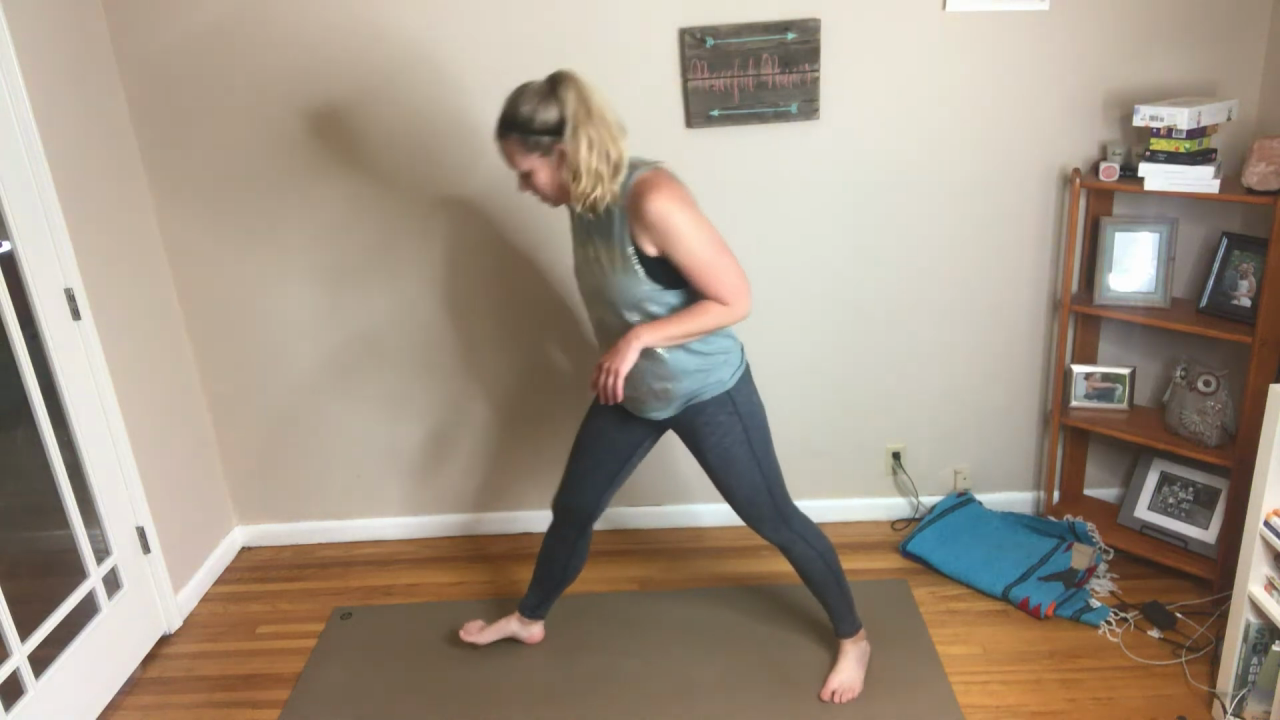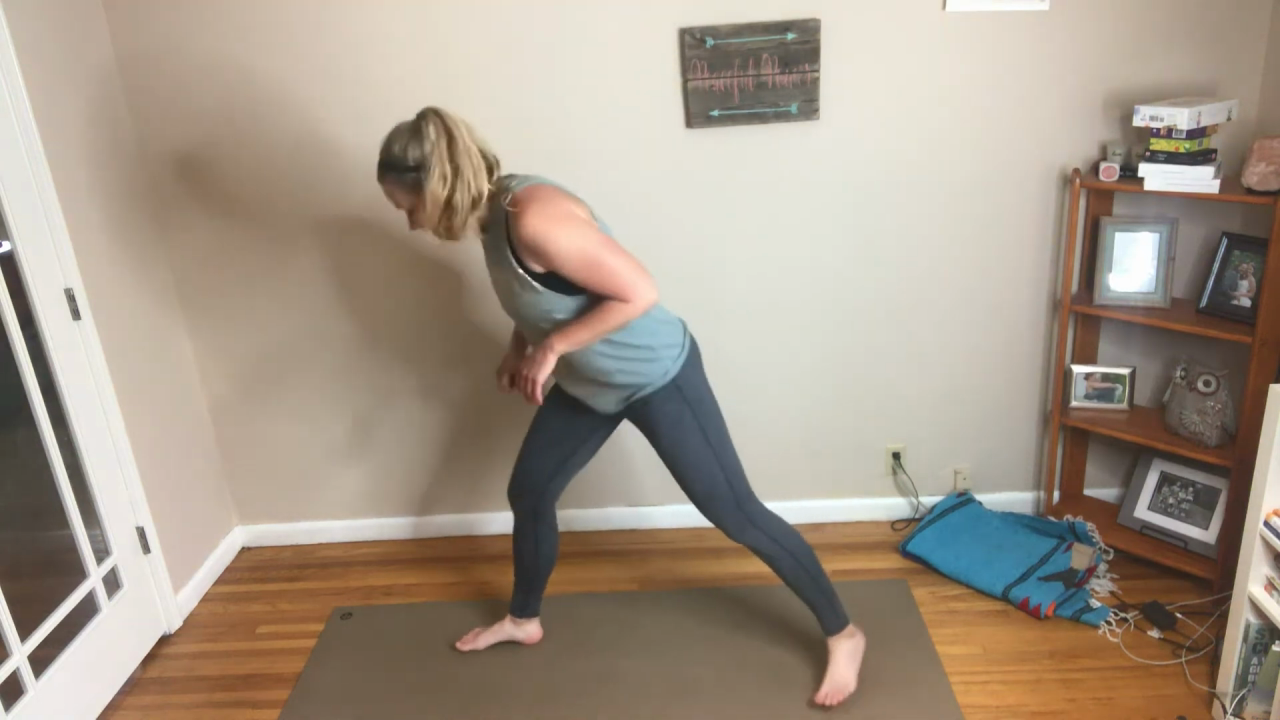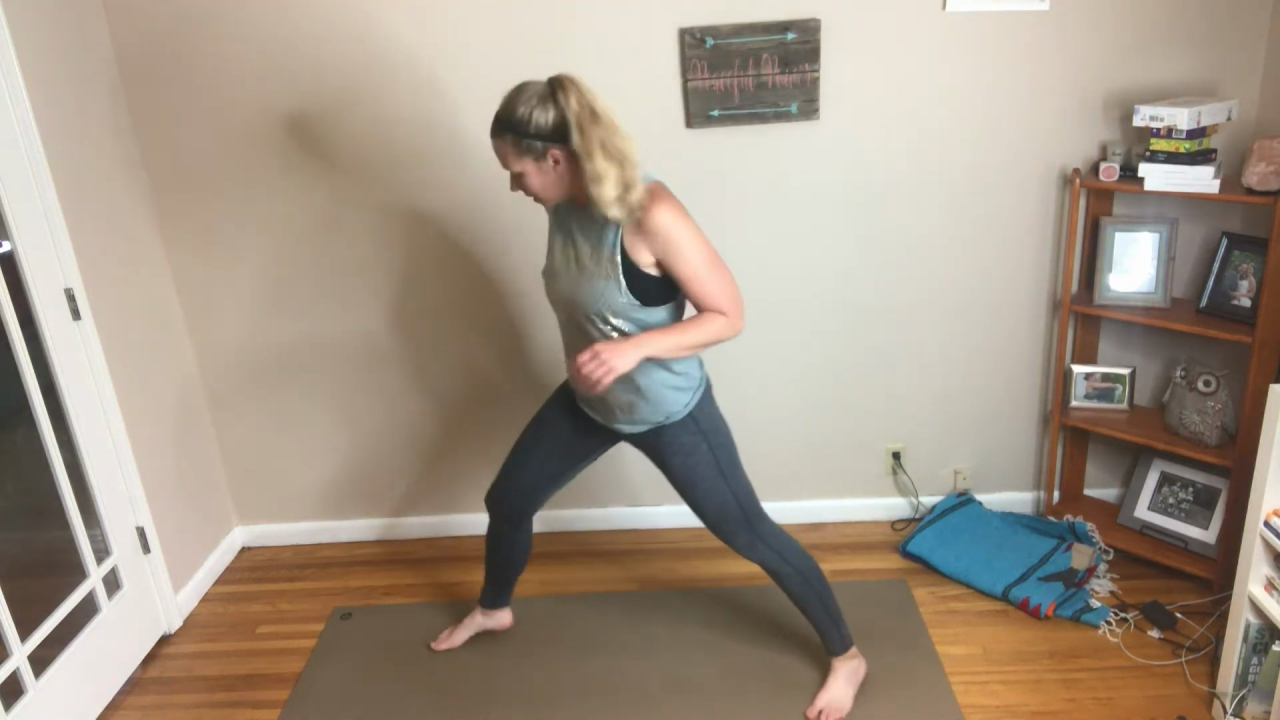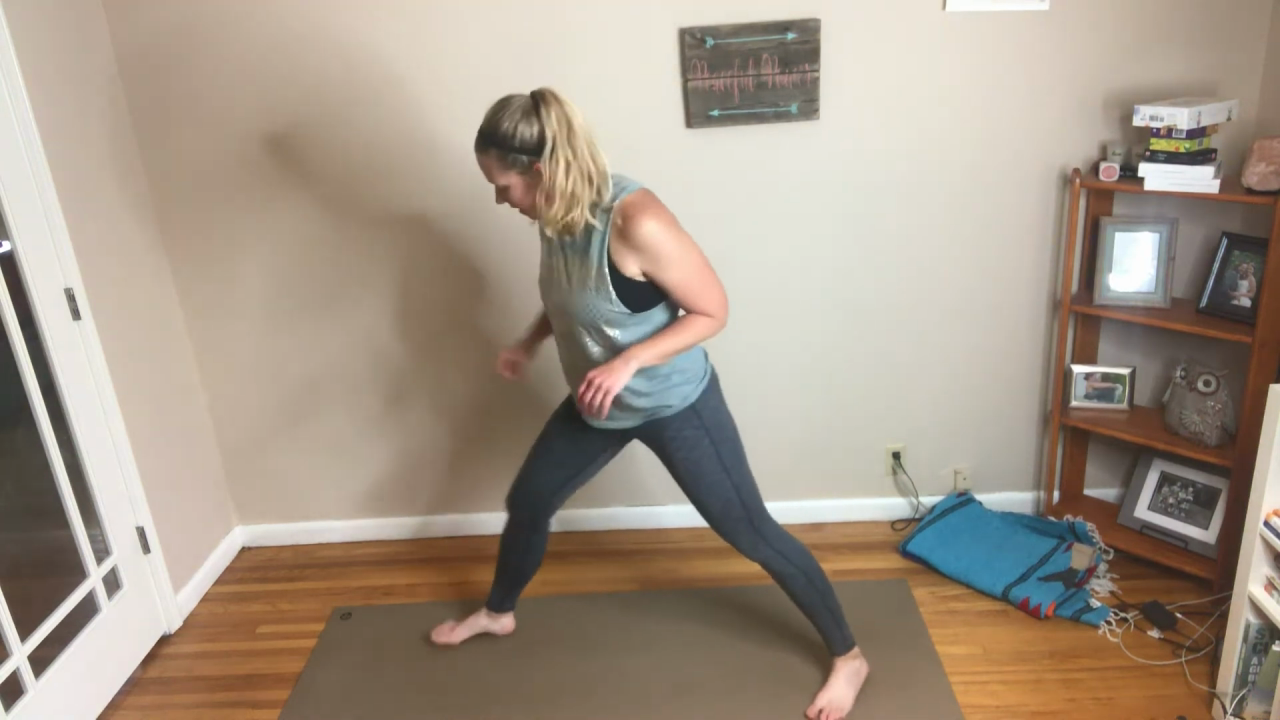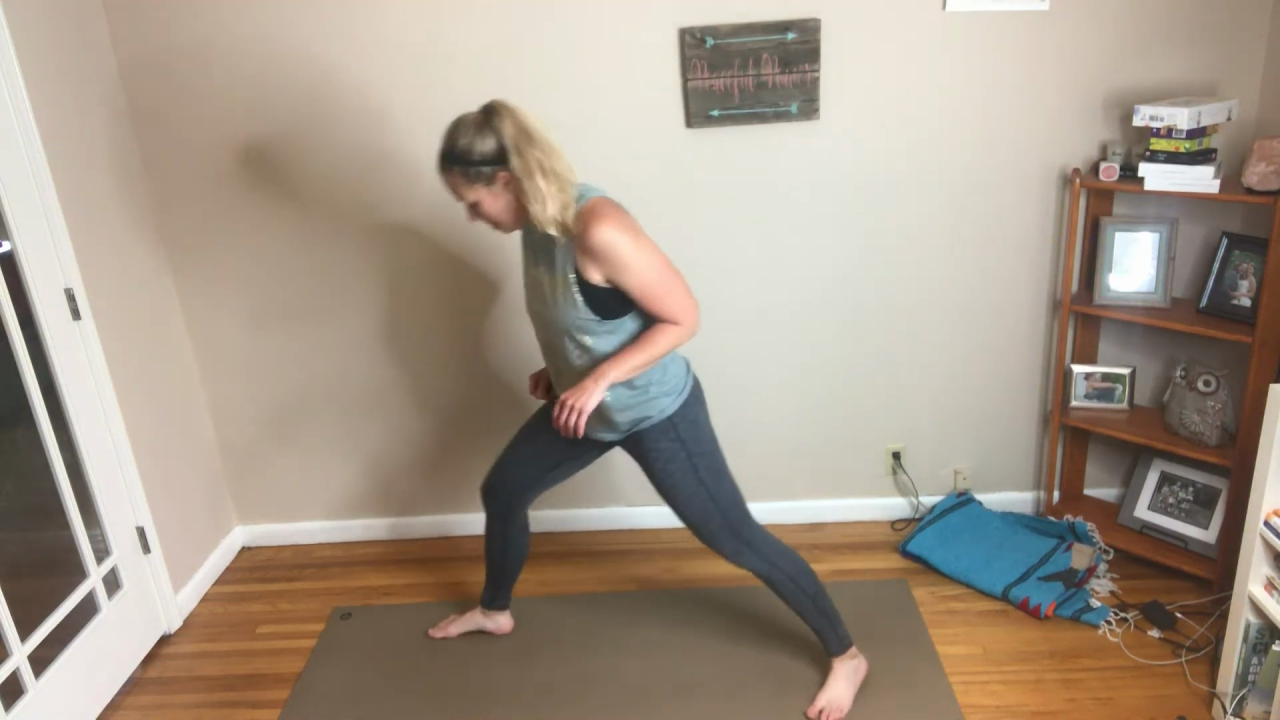
dt=0.5s
person 1, frame 1
left shoulder: (654, 200)
right shoulder: (584, 198)
left elbow: (734, 301)
left wrist: (638, 339)
left hip: (708, 392)
right hip: (631, 390)
left knee: (774, 520)
right knee: (572, 507)
left ankle: (853, 639)
right ankle: (529, 619)
person 1, frame 2
left shoulder: (532, 216)
right shoulder: (492, 212)
left elbow: (637, 292)
left wrist: (552, 348)
right wrist: (520, 346)
left hip: (657, 376)
right hip: (584, 382)
left knee: (739, 515)
right knee: (529, 493)
left ankle: (843, 636)
right ankle: (523, 619)
person 1, frame 3
left shoulder: (650, 212)
right shoulder: (565, 204)
left elbow: (728, 316)
left wrist: (634, 349)
left hip: (668, 408)
right hip: (587, 398)
left knee: (750, 535)
right knee: (508, 498)
left ankle: (846, 657)
right ankle: (493, 609)
person 1, frame 4
left shoulder: (636, 219)
right shoulder: (558, 213)
left elbow: (712, 311)
left wrist: (629, 360)
right wrist: (530, 339)
left hip: (675, 404)
right hip: (597, 402)
left knee: (750, 532)
right knee: (526, 501)
left ankle: (848, 657)
right ankle: (497, 613)
person 1, frame 5
left shoulder: (597, 228)
right shoulder: (535, 222)
left elbow: (682, 319)
left wrist: (597, 381)
right wrist: (558, 370)
left hip: (656, 412)
right hip: (585, 406)
left knee: (738, 540)
right knee: (500, 491)
left ankle: (846, 656)
right ankle: (494, 610)
